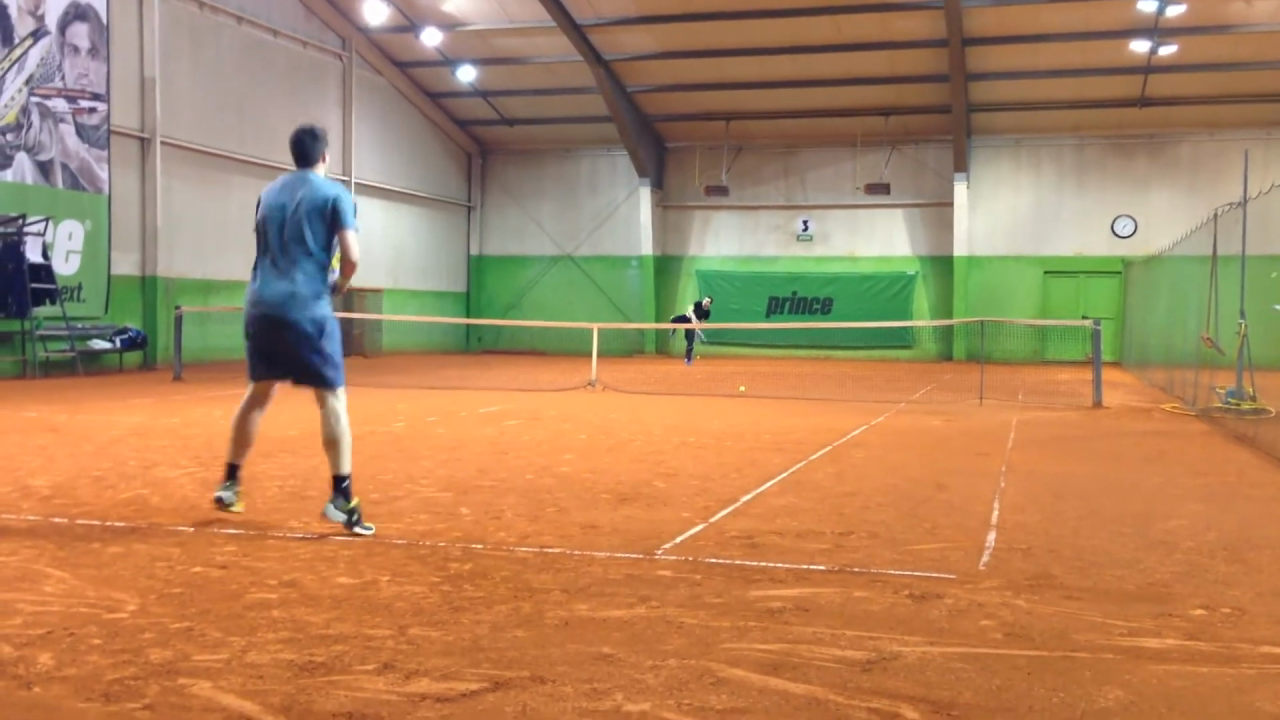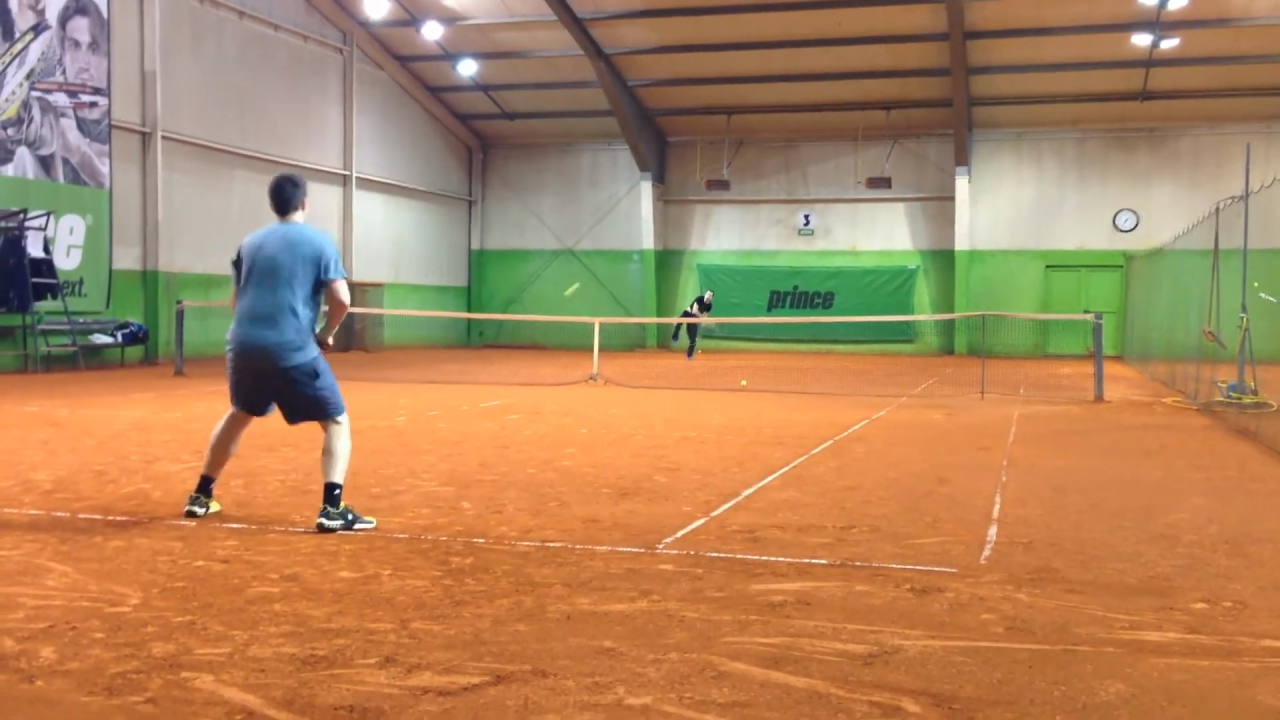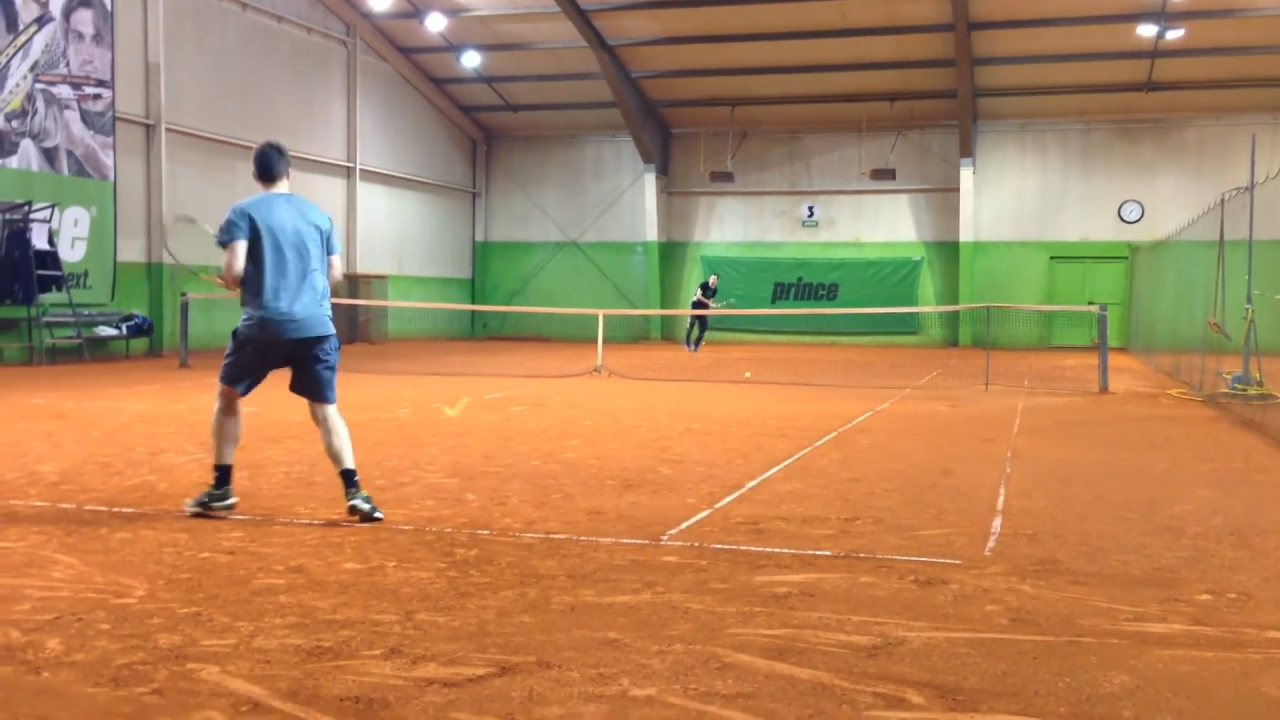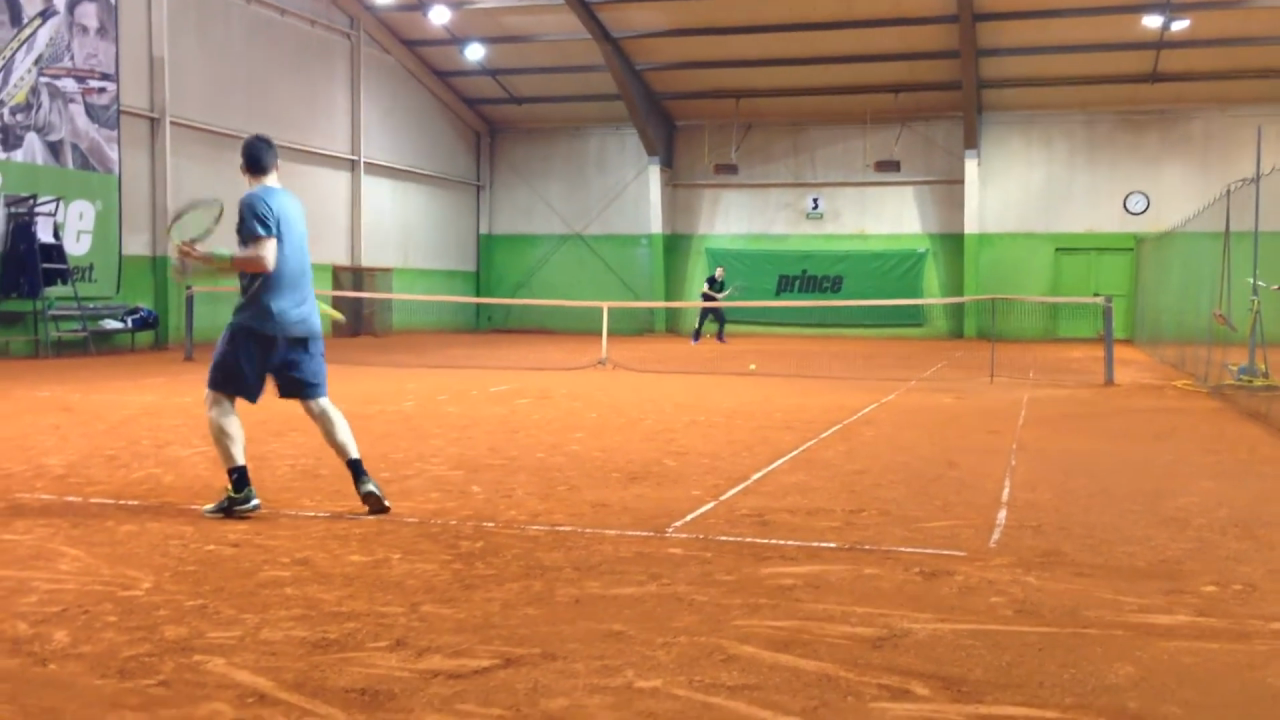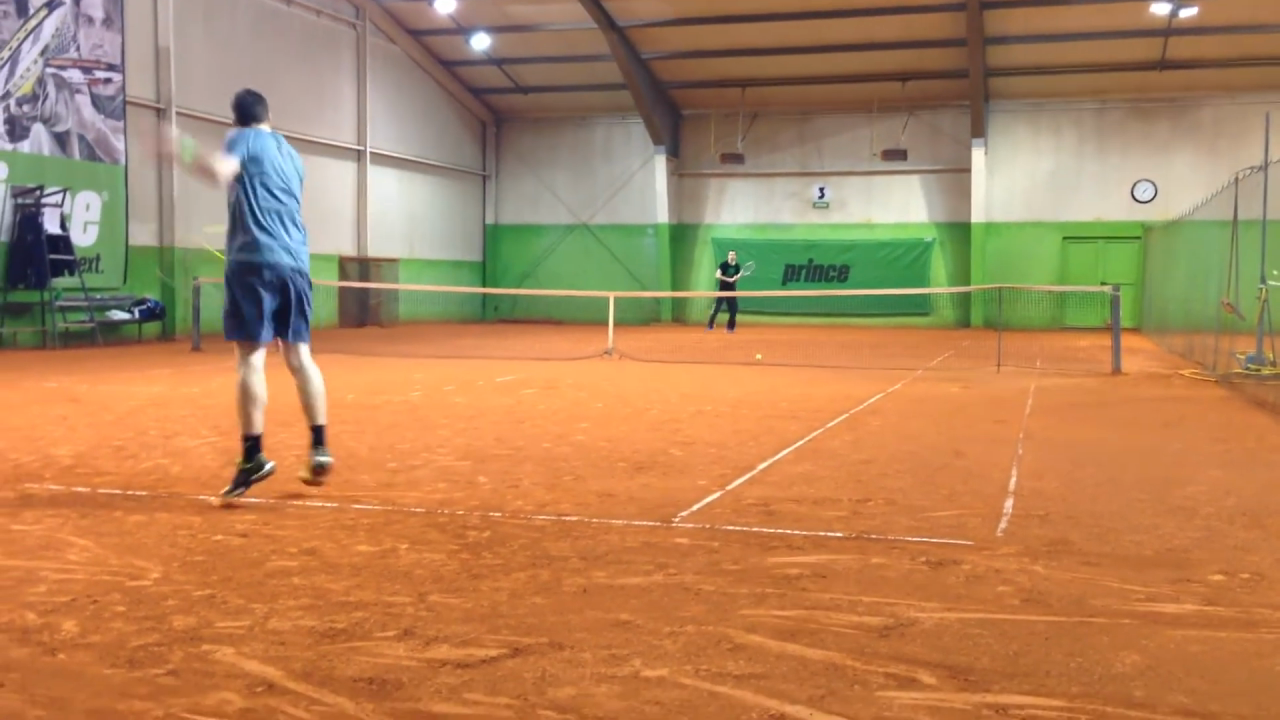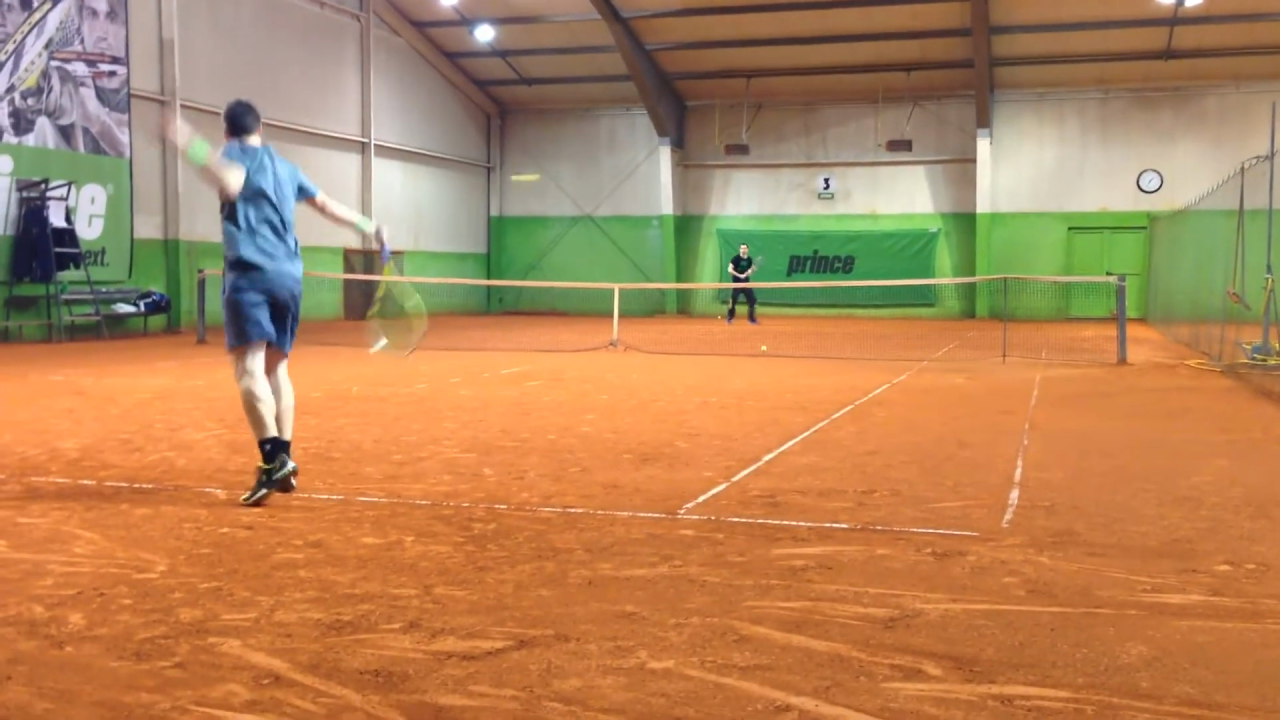
dt=0.2s
person 1, frame 1
left shoulder: (269, 194)
right shoulder: (333, 194)
right elbow: (351, 256)
right wrist: (338, 287)
left hip: (262, 306)
right hip: (307, 310)
left knee: (258, 395)
right knee: (332, 399)
left ankle: (230, 483)
right ankle: (341, 498)
person 1, frame 2
left shoulder: (251, 242)
right shoulder: (319, 243)
left elbow: (237, 300)
right elbow: (341, 301)
right wrist: (325, 336)
left hip: (244, 348)
right hip: (293, 352)
left knee: (238, 417)
right knee: (337, 424)
left ankle: (201, 496)
right ankle: (332, 508)
person 1, frame 3
left shoulder: (243, 211)
right shoulder: (318, 215)
left elbow: (233, 271)
right elbow: (335, 274)
left wrist: (239, 285)
left hip: (263, 324)
right hip: (316, 327)
left knee: (227, 397)
right knee: (325, 411)
left ankle: (221, 487)
right ankle: (354, 492)
person 1, frame 4
left shoulder: (255, 201)
right shoulder: (292, 203)
left elbow: (263, 261)
left wrist: (213, 259)
left hip: (259, 321)
right hip: (303, 322)
left knee: (218, 401)
right knee: (319, 405)
left ankle: (241, 489)
right ankle: (363, 480)
person 1, frame 5
left shoulder: (242, 140)
right shoulder: (289, 153)
left elbow: (220, 172)
left wrist: (182, 150)
left hip: (254, 262)
right hip: (295, 262)
left knee: (251, 358)
right knee: (299, 356)
left ankle: (253, 457)
right ankle: (319, 448)
person 1, frame 6
left shoulder: (235, 152)
right shoulder: (284, 166)
left elbow: (230, 184)
right elbow: (327, 205)
left wrist: (189, 148)
right wrist: (368, 225)
left hip: (251, 274)
right hip: (287, 276)
left knee: (249, 367)
right knee: (276, 365)
left ankle: (275, 459)
right ankle: (282, 461)
